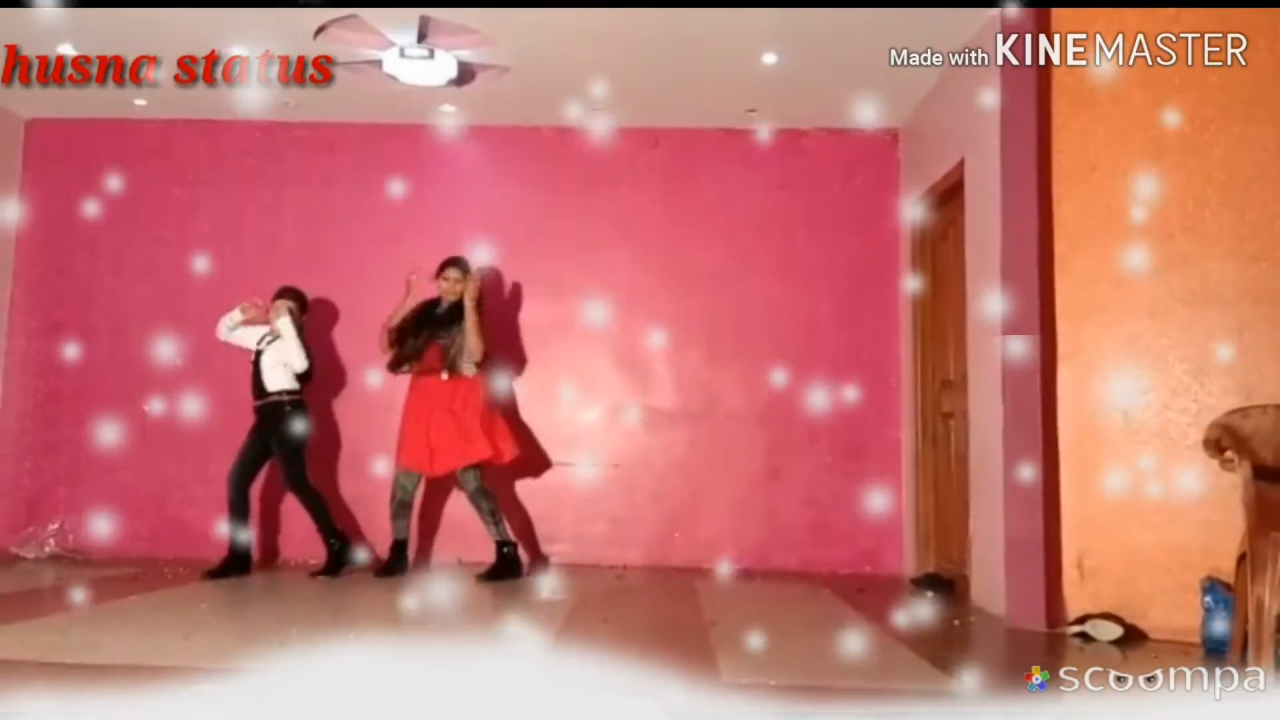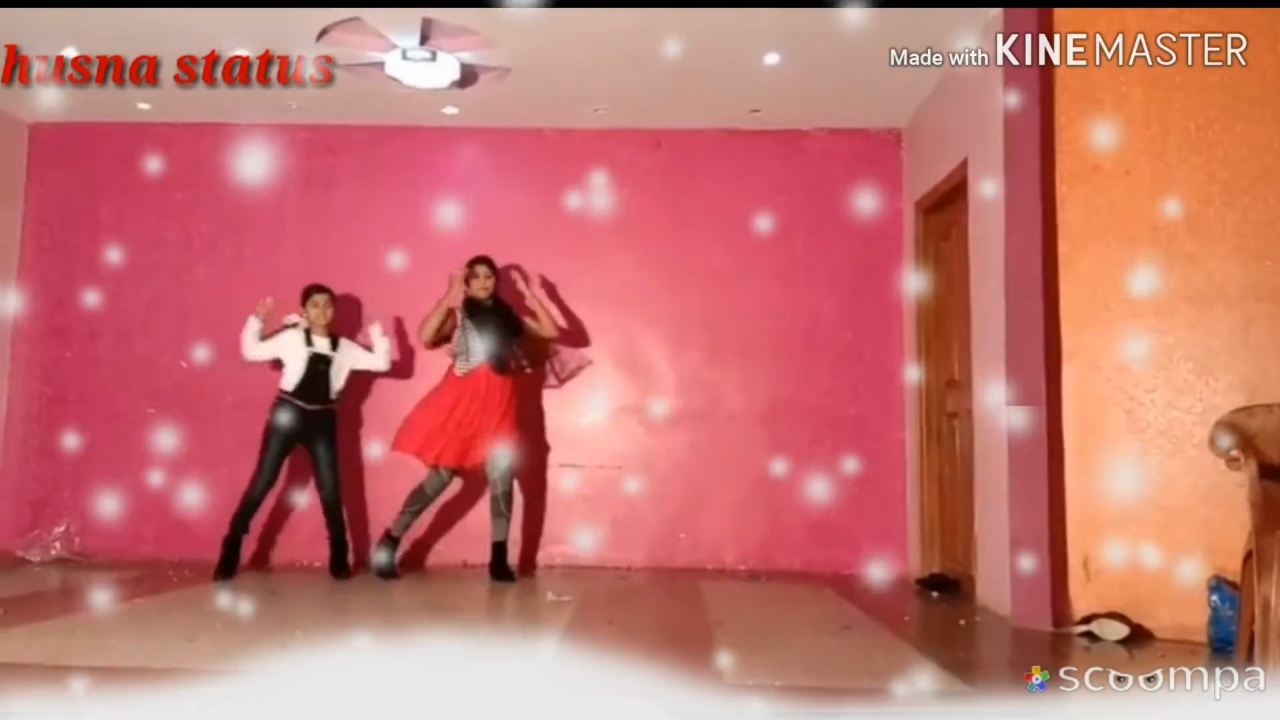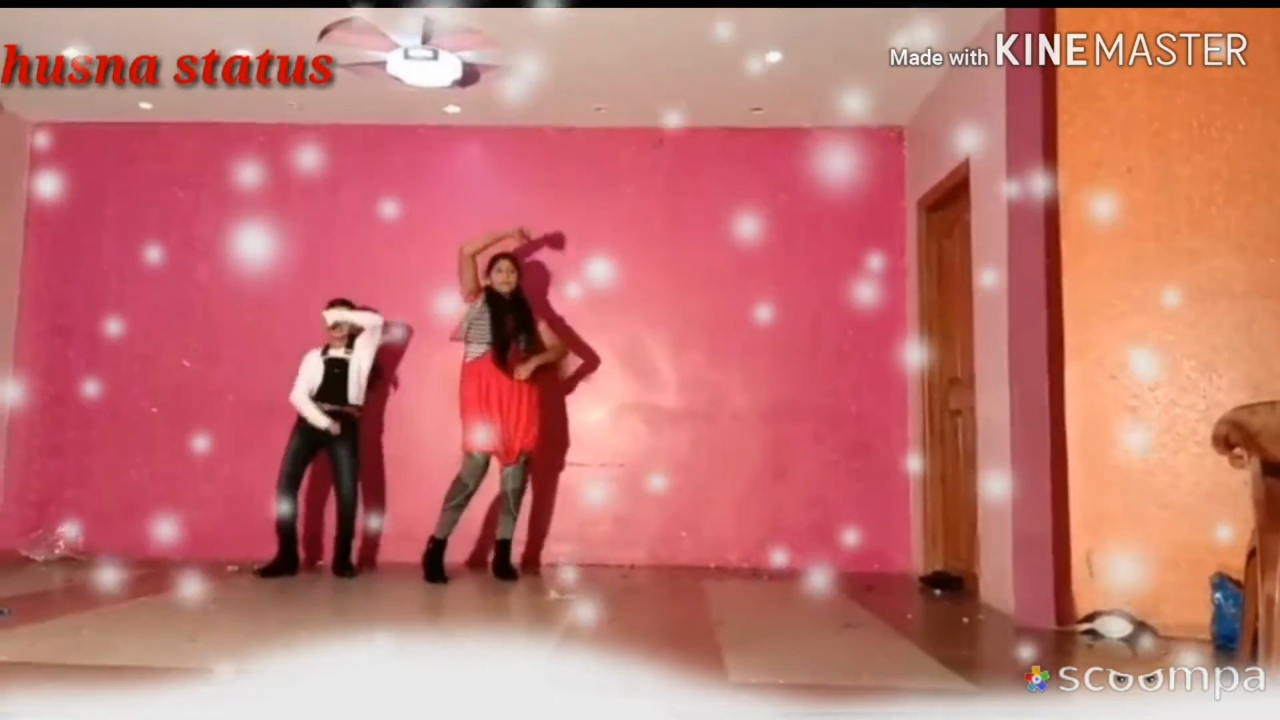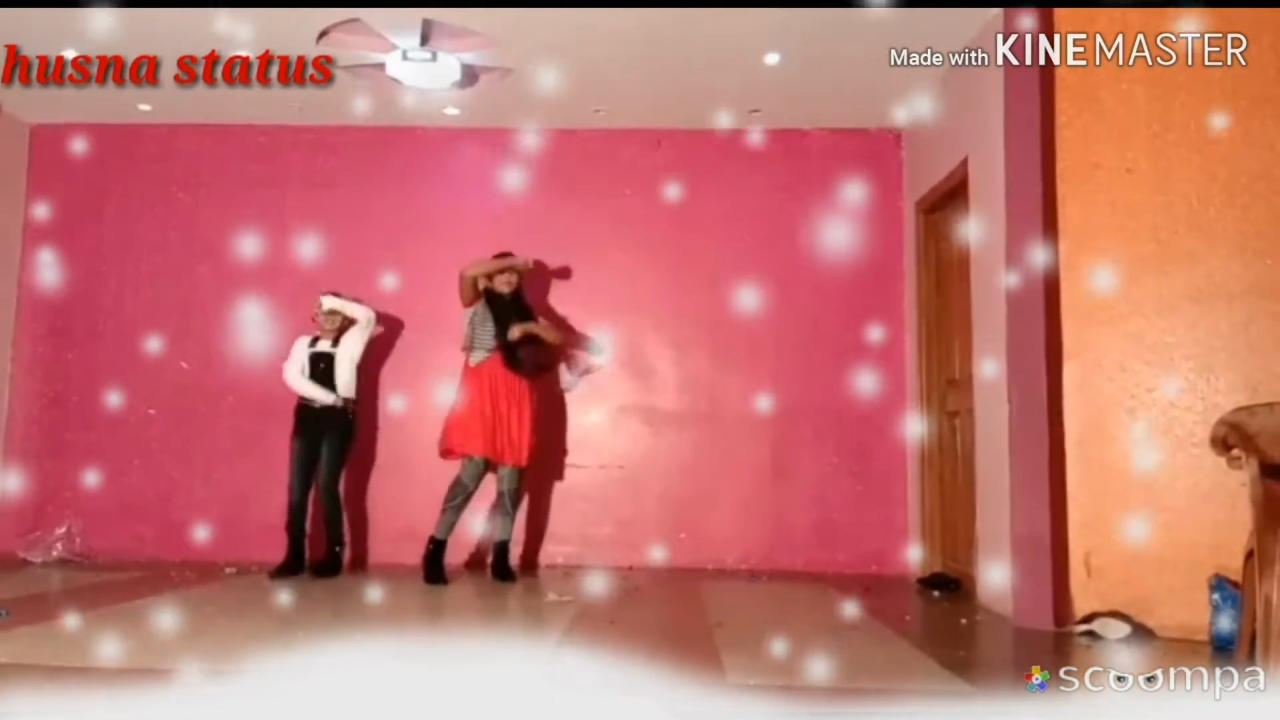
dt=0.5s
person 1, frame 1
left shoulder: (470, 317)
right shoulder: (420, 311)
left elbow: (475, 356)
right elbow: (387, 342)
left wrist: (469, 304)
right wrist: (407, 299)
left hip: (459, 400)
right hip: (423, 401)
left knee: (469, 479)
right knee: (405, 478)
left ankle: (507, 553)
right ankle: (398, 552)
person 1, frame 2
left shoulder: (509, 314)
right shoulder: (457, 313)
left elbow: (551, 332)
right elbow: (425, 337)
left wrist: (528, 293)
right wrist: (451, 295)
left hip: (499, 404)
right hip: (463, 398)
left knee: (502, 475)
right knee: (440, 476)
left ankle: (499, 557)
right ankle: (390, 541)
person 1, frame 3
left shoulder: (527, 311)
right shoulder: (477, 299)
left elbow: (557, 349)
right elbow: (466, 252)
left wrist: (534, 360)
right wrist: (507, 235)
left hip: (518, 394)
right hip: (482, 391)
left knee: (515, 471)
right knee: (474, 466)
left ankle: (502, 554)
right ankle: (435, 549)
person 1, frame 4
left shoulder: (525, 311)
right shoulder: (477, 303)
left elbow: (557, 337)
right elbow: (467, 273)
left wrist: (530, 328)
right wrist: (512, 262)
left hip: (515, 397)
right hip: (480, 393)
left knee: (510, 472)
right knee: (473, 469)
left ankle: (501, 556)
right ankle: (435, 550)
person 2, frame 1
left shoulder: (290, 339)
right shoulder: (260, 335)
left elbow: (300, 365)
right elbow: (223, 330)
left wrist: (285, 322)
right wrist: (241, 313)
left hip: (286, 413)
right hip: (266, 417)
left knee: (296, 482)
right knee: (237, 480)
left ankle: (338, 547)
right ankle: (240, 554)
person 2, frame 2
left shoulder: (345, 347)
right shoulder: (290, 338)
left elbow: (382, 363)
right elbow: (251, 352)
left wrist: (377, 331)
right wrist: (256, 319)
left hip: (321, 420)
right hip: (286, 414)
left knee: (330, 488)
right knee: (262, 482)
left ankle: (338, 556)
right ankle: (232, 549)
person 2, frame 3
left shoulder: (363, 349)
right shoulder: (314, 356)
left elbow: (376, 322)
right elbow: (297, 395)
left wrist: (342, 314)
right wrist: (322, 420)
left hip: (344, 424)
right hip: (311, 422)
left knee: (347, 489)
right knee: (286, 484)
left ankle: (343, 556)
right ankle: (287, 555)
person 2, frame 4
left shoulder: (351, 341)
right shoulder: (303, 344)
left elbow: (367, 316)
right elbow: (291, 374)
left wrist: (336, 304)
right wrist: (324, 394)
left hip: (337, 418)
right hip: (306, 417)
left knee: (327, 484)
right knee: (297, 487)
left ankle: (333, 553)
right ankle: (295, 556)
